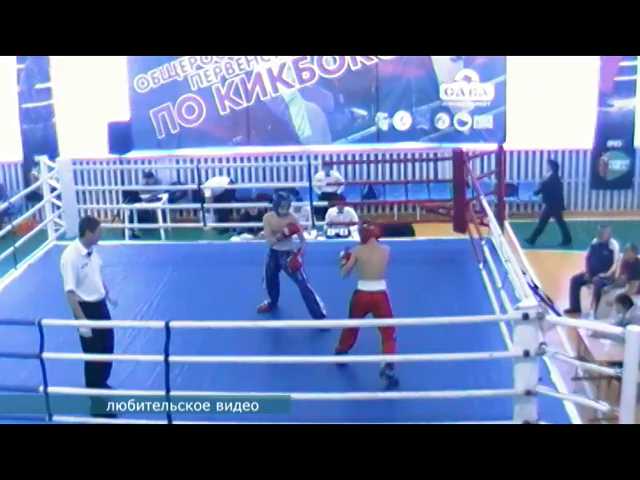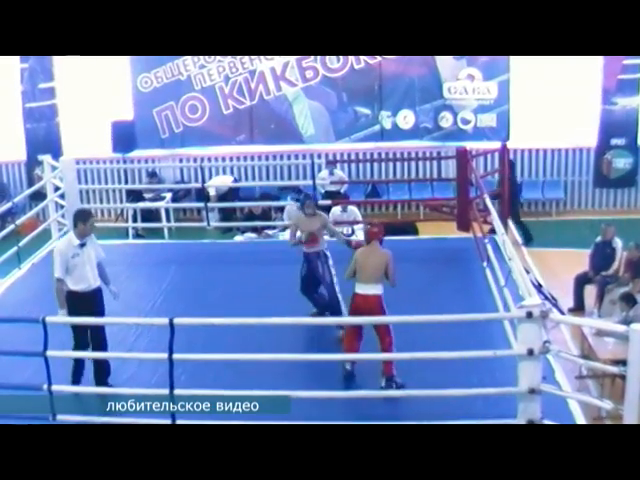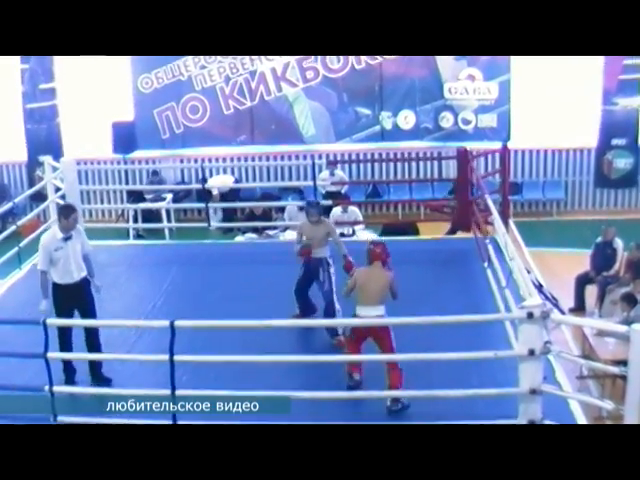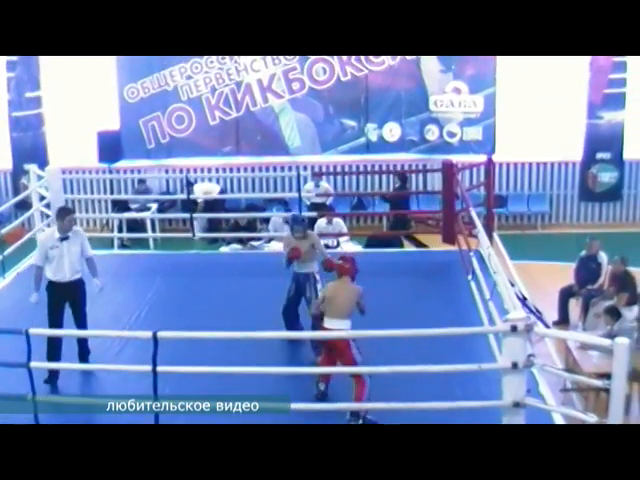
dt=0.5s
person 1, frame 1
left shoulder: (92, 248)
right shoulder: (70, 257)
right elbow: (70, 293)
left wrist: (107, 294)
right wrist: (82, 321)
left hip: (100, 304)
right hip: (86, 308)
left knee: (107, 347)
right knee: (93, 355)
left ankle: (100, 384)
right ankle: (96, 399)
person 1, frame 2
left shoulder: (91, 239)
right shoulder: (62, 247)
right elbow: (59, 280)
left wrist: (109, 285)
right wrist: (62, 309)
left hip: (95, 294)
right hip: (76, 299)
left knee: (99, 340)
right knee: (82, 343)
left ankle: (102, 381)
right ankle: (77, 378)
person 1, frame 3
left shoulder: (79, 232)
right shoulder: (47, 240)
right elbow: (44, 272)
left wrist: (93, 278)
right wrist: (45, 299)
left hip: (82, 285)
right hip: (61, 290)
left knee: (91, 328)
right knee: (64, 333)
left ankle: (96, 372)
right ankle: (69, 373)
person 1, frame 4
left shoulder: (79, 234)
right shoulder: (45, 238)
left elbow: (88, 257)
right elbow: (39, 266)
left wrist: (96, 278)
right wrist: (36, 291)
left hip: (76, 285)
right hip: (55, 287)
left knee: (81, 325)
right knee: (54, 330)
left ankle: (84, 357)
right ankle: (53, 373)
person 2, frame 1
left shoulder: (358, 251)
right shoulder: (386, 249)
left elbow: (344, 272)
left wrist: (344, 260)
left hip: (362, 294)
right hip: (380, 295)
left knee: (352, 325)
right knee: (388, 333)
left ankle: (340, 353)
right ankle: (388, 368)
person 2, frame 2
left shoulder: (359, 252)
right shoulder: (386, 254)
left elbow: (348, 276)
right elbow: (392, 282)
left hip: (358, 298)
right hip: (375, 300)
left knee: (353, 333)
right knee: (386, 339)
left ankle: (349, 366)
right ankle: (388, 380)
person 2, frame 3
left shoulder: (359, 272)
right shoulder: (389, 275)
left elbow: (346, 292)
right elbow: (395, 296)
left hip: (360, 320)
left knee: (352, 345)
right knee: (392, 361)
left ankle: (355, 377)
right ankle: (394, 401)
person 2, frame 4
left shoulder: (329, 287)
right shoulder: (357, 290)
left elbow: (314, 310)
right elbow: (363, 311)
left hip: (326, 332)
right hip: (342, 336)
left knee: (328, 358)
right knee: (360, 376)
left ankle: (322, 387)
right ankle: (355, 416)
person 3, frame 1
left shoulder: (292, 218)
right shoulder: (268, 218)
left elbow: (302, 239)
right elbow: (269, 242)
left wrist: (298, 254)
right wrist: (283, 234)
left hip: (289, 254)
right hip: (274, 254)
left knee: (303, 285)
right knee: (270, 281)
left ankle: (320, 316)
right ankle: (272, 303)
person 3, frame 2
left shoulder: (321, 217)
right shoulder: (296, 218)
left elbow: (334, 233)
right elbow: (291, 241)
left wrist: (349, 242)
right wrist: (301, 239)
left hip: (321, 255)
right hip: (307, 256)
left knee: (331, 289)
right knee: (306, 289)
right ankle: (323, 308)
person 3, frame 3
left shoulder: (328, 226)
right shoulder: (303, 226)
left elbow: (339, 242)
right elbow: (298, 244)
left wrist: (347, 258)
right wrist: (300, 250)
left hip: (324, 262)
right hip: (309, 262)
left knee: (329, 297)
right knee: (299, 290)
left ankle: (335, 333)
right ankle: (307, 310)
person 3, frame 4
left shoulder: (312, 237)
right shoulder: (288, 240)
left elbow: (323, 253)
right elbow: (287, 265)
left wrist: (328, 261)
right wrist: (289, 257)
left hip: (311, 277)
right hip: (297, 276)
right knee: (288, 309)
left ankle: (320, 351)
right ankle: (296, 332)
